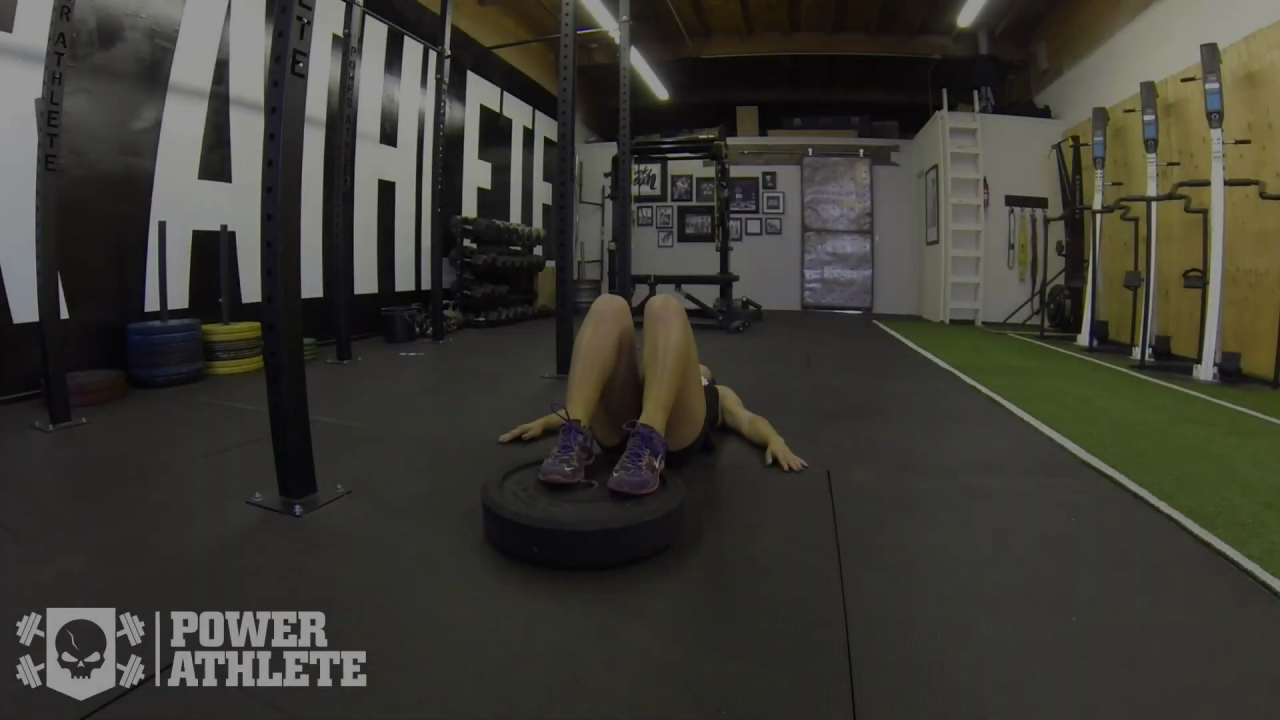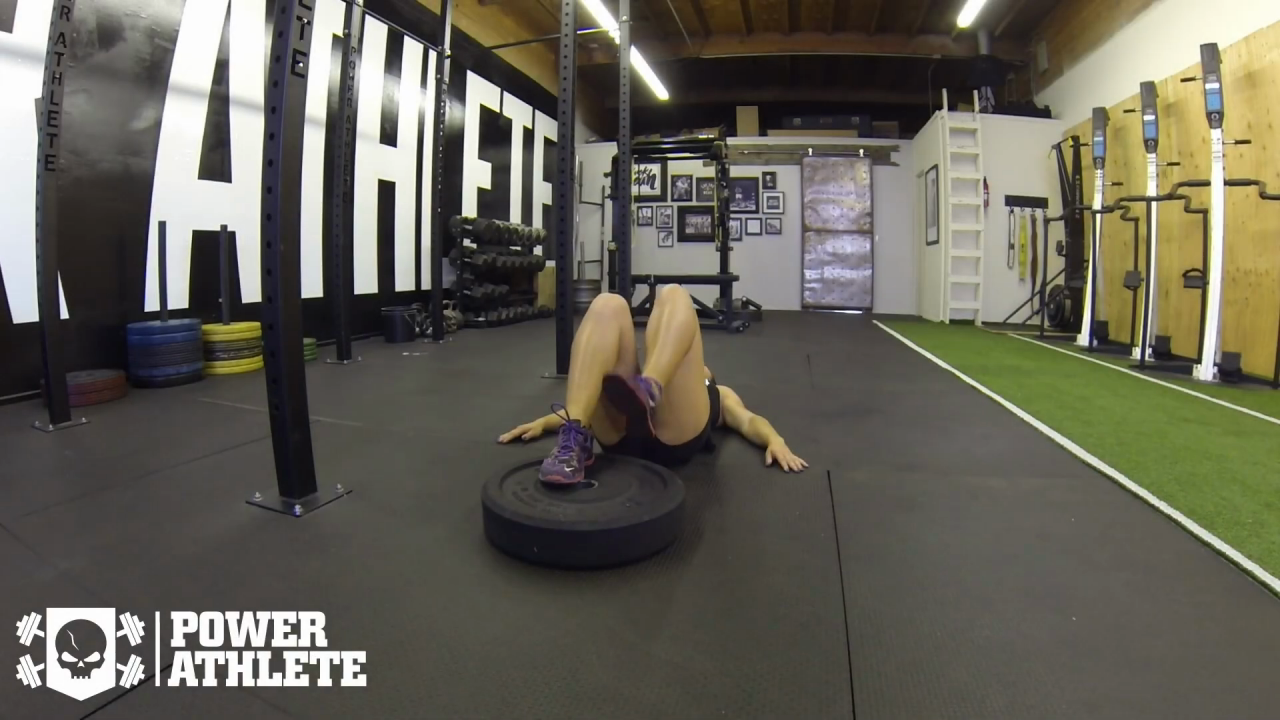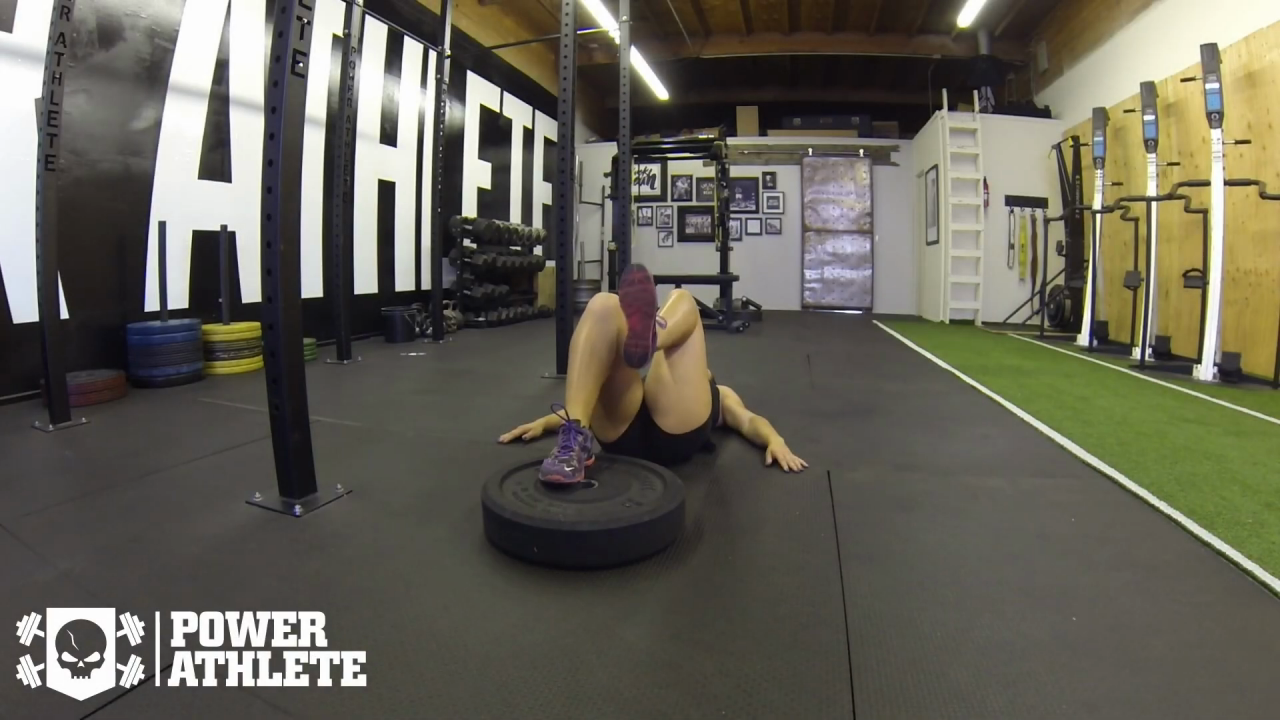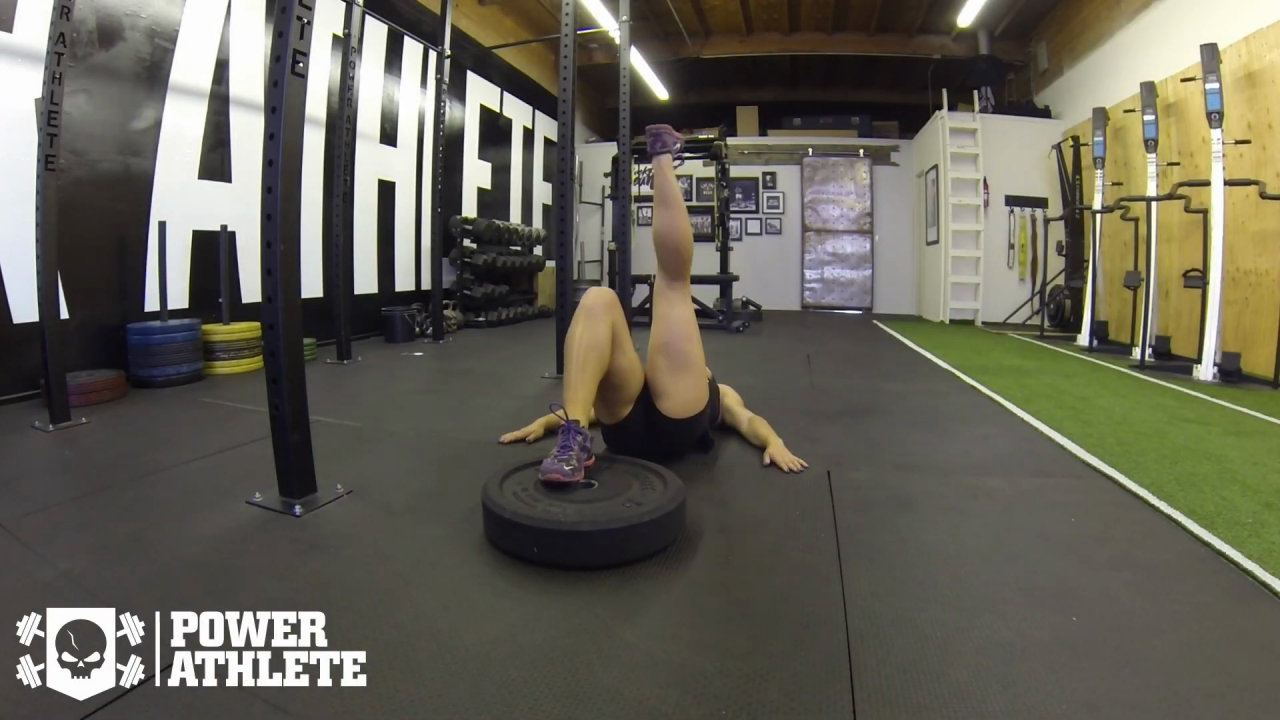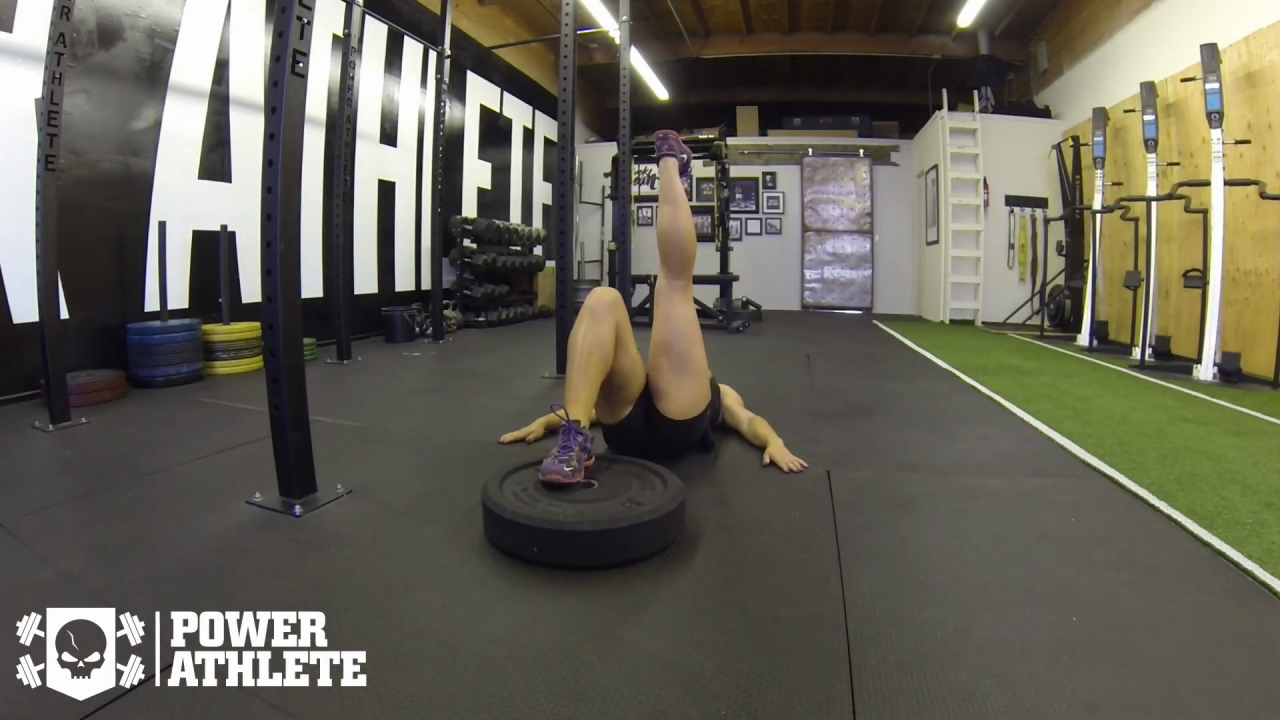
dt=0.5s
person 1, frame 1
left shoulder: (719, 394)
right shoulder: (641, 380)
left elbow: (747, 420)
right elbow: (594, 404)
left wrist: (774, 440)
right wrist: (543, 422)
left hip: (675, 433)
right hip: (619, 428)
left knee: (664, 307)
right knee: (609, 306)
left ankle: (649, 445)
right ankle: (575, 439)
person 1, frame 2
left shoulder: (720, 394)
right shoulder: (625, 404)
left elbow: (748, 420)
right elbow: (600, 403)
left wrist: (775, 440)
right wrist: (543, 422)
left hip: (676, 435)
right hip: (620, 434)
left knee: (673, 295)
right knee: (608, 306)
left ankle: (647, 395)
right ankle: (575, 439)
person 1, frame 3
left shoulder: (718, 393)
right shoulder: (650, 385)
left elbow: (748, 421)
right elbow: (600, 404)
left wrist: (774, 440)
right wrist: (544, 421)
left hip: (677, 434)
right hip: (623, 432)
left knee: (681, 301)
right knee: (605, 305)
left ankle: (647, 335)
right ankle: (574, 442)
person 1, frame 4
left shoulder: (719, 394)
right shoulder: (640, 380)
left elbow: (747, 420)
right elbow: (598, 396)
left wrist: (774, 442)
right wrist: (543, 422)
left hip: (677, 422)
right hip: (627, 422)
left knee: (674, 281)
right knee: (598, 299)
left ankle: (662, 158)
right ankle: (575, 438)
person 1, frame 5
left shoulder: (720, 393)
right shoulder: (638, 385)
left elbow: (748, 420)
right elbow: (598, 403)
left wrist: (774, 442)
right wrist: (545, 422)
left hip: (677, 423)
right hip: (628, 425)
right knee: (602, 300)
right ankle: (574, 438)
